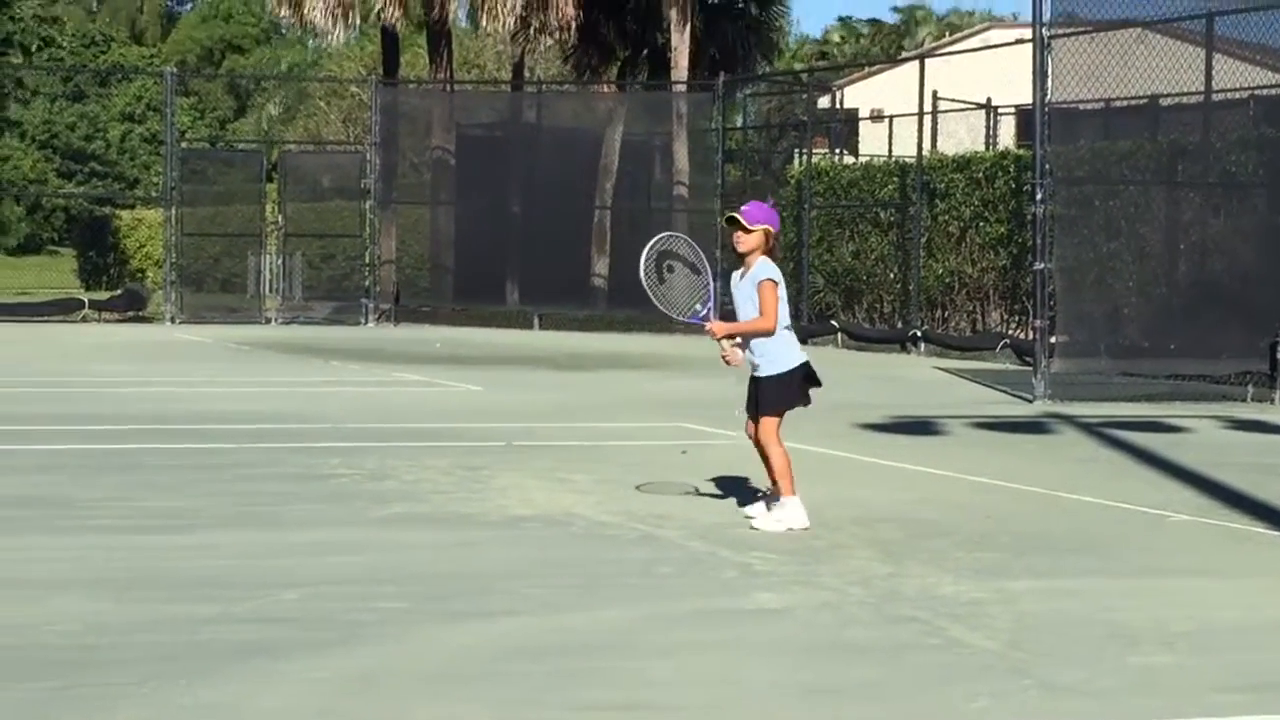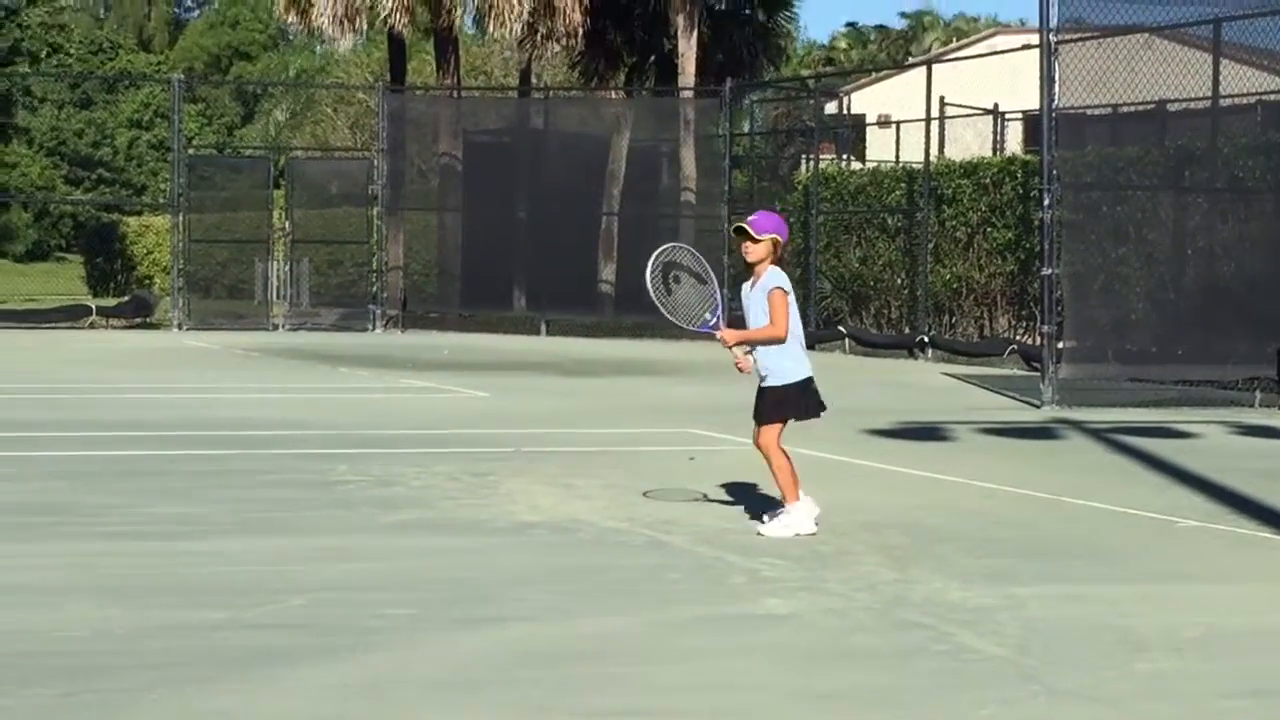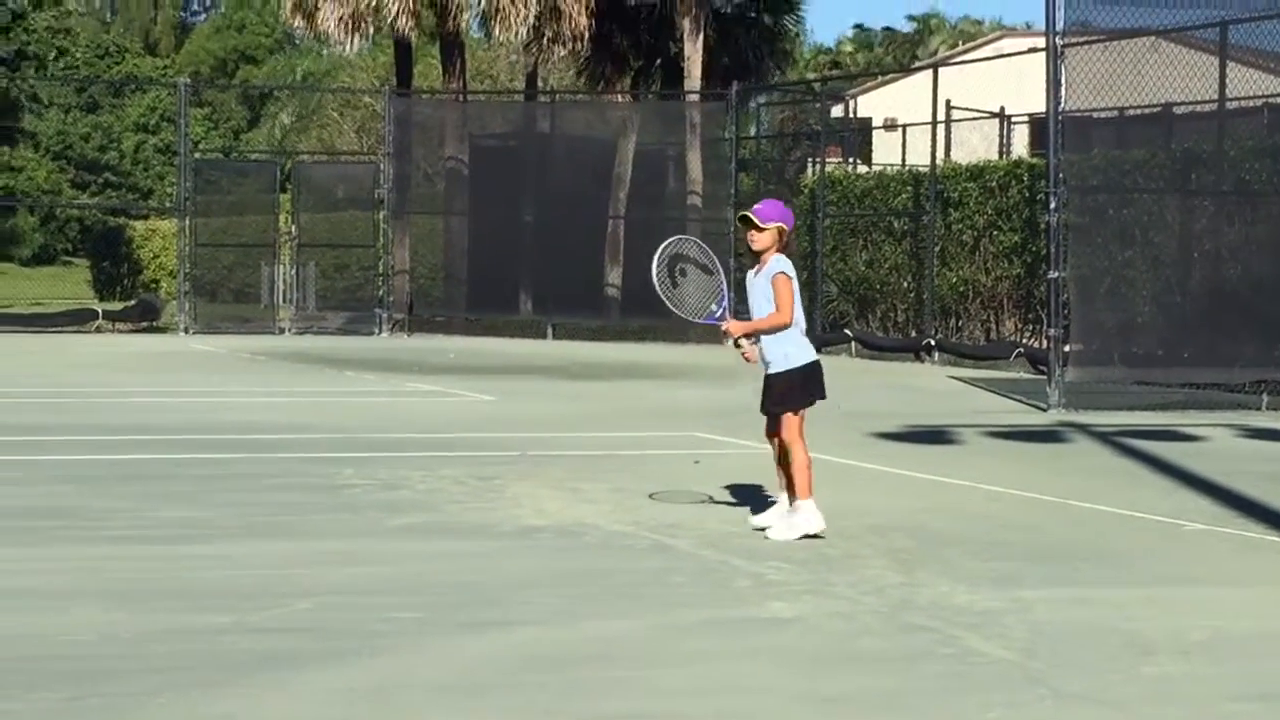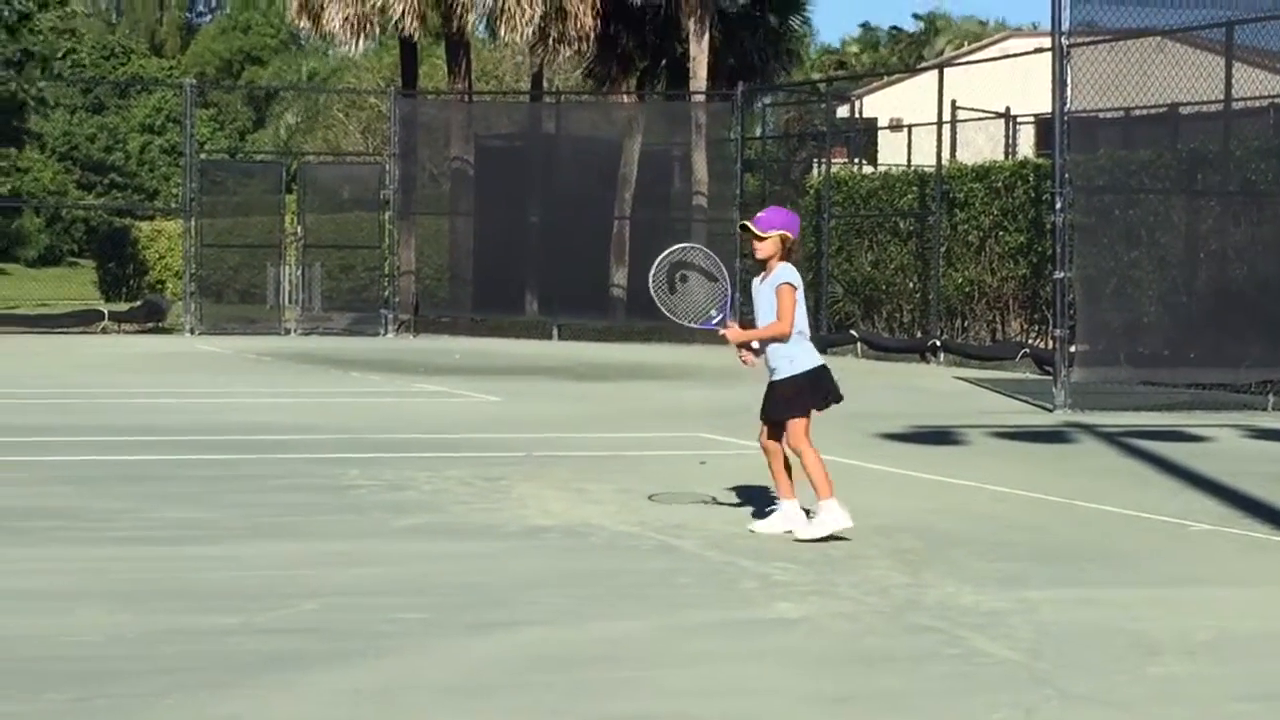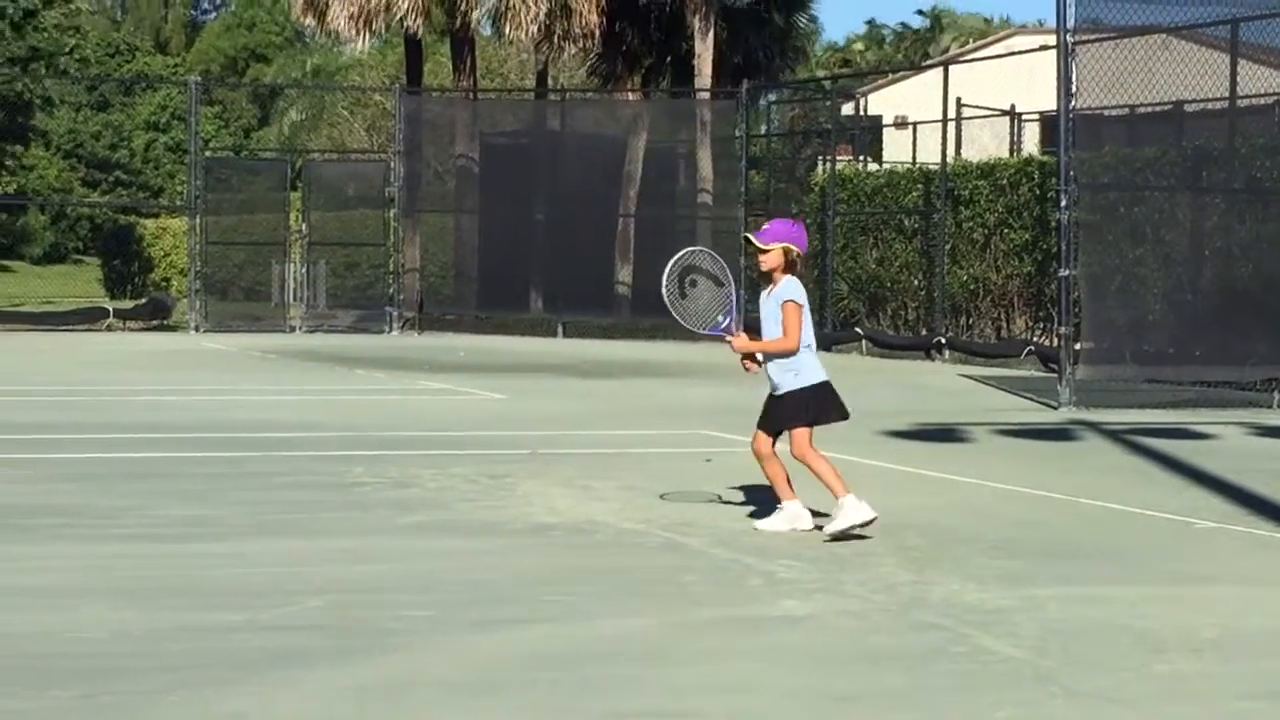
dt=0.1s
person 1, frame 1
left shoulder: (765, 271)
right shoulder: (737, 277)
left elbow: (768, 322)
left wrist: (727, 329)
right wrist: (737, 349)
left hip: (780, 367)
right hip: (764, 368)
left knee: (767, 434)
right knee: (756, 431)
left ankle: (791, 507)
right ankle: (781, 495)
person 1, frame 2
left shoulder: (775, 280)
right shoulder: (749, 287)
left elbow: (780, 330)
left wrist: (738, 336)
right wrist: (749, 358)
left hip: (788, 377)
right hip: (771, 377)
left knee: (768, 442)
right knee: (763, 440)
left ankle: (797, 513)
right ankle: (798, 500)
person 1, frame 3
left shoulder: (780, 266)
right shoulder: (753, 274)
left elbow: (784, 316)
left wrist: (743, 328)
right wrist: (754, 343)
left hip: (793, 364)
right hip: (776, 367)
left knee: (790, 434)
right knee: (775, 435)
left ankle: (805, 512)
right ankle: (790, 502)
person 1, frame 4
left shoulder: (785, 275)
right shoulder: (759, 282)
left elbow: (785, 328)
left wrist: (744, 336)
right wrist: (753, 350)
left hip: (799, 370)
right hip: (781, 373)
left knee: (796, 439)
right knee: (769, 438)
left ankle: (830, 510)
right ankle: (788, 509)
person 1, frame 5
left shoulder: (790, 290)
right shoulder: (768, 293)
left elbow: (792, 342)
left wrist: (751, 347)
right wrist: (755, 359)
left hip: (803, 382)
right hip: (782, 386)
left knee: (802, 448)
right knee: (761, 445)
left ankle: (850, 505)
right ankle: (792, 509)
